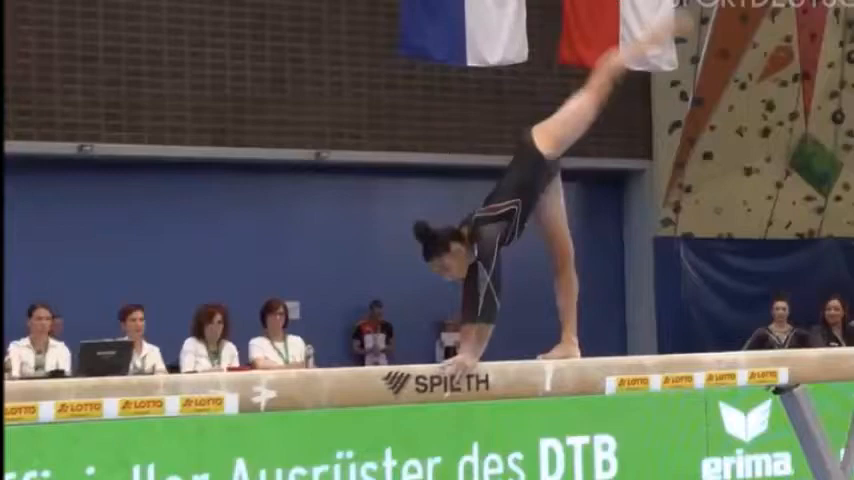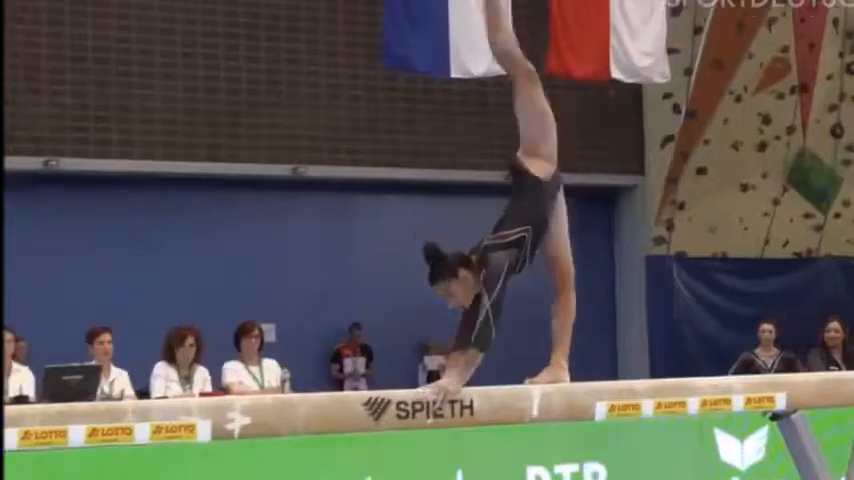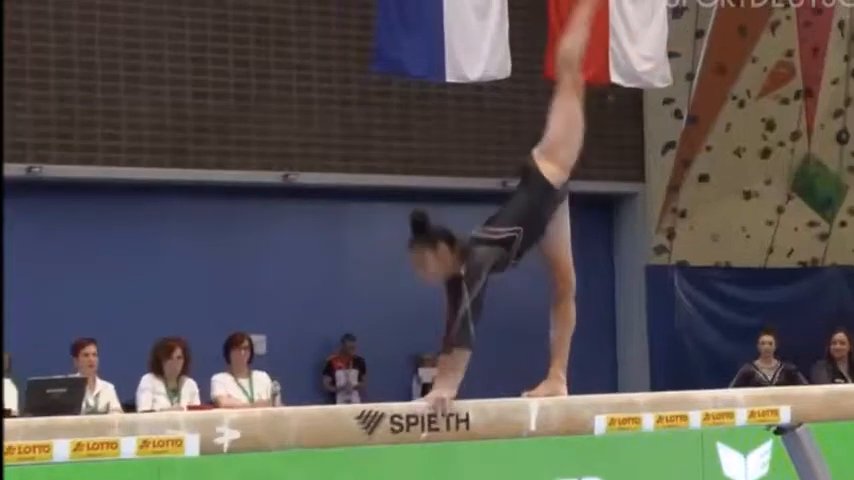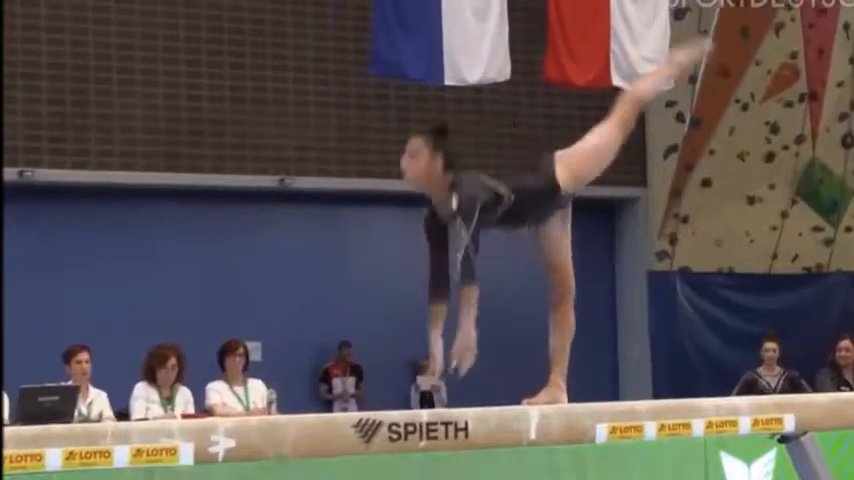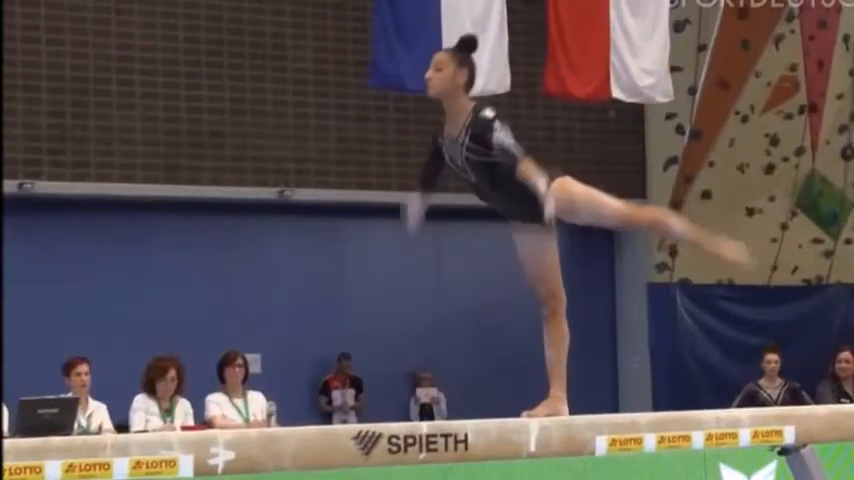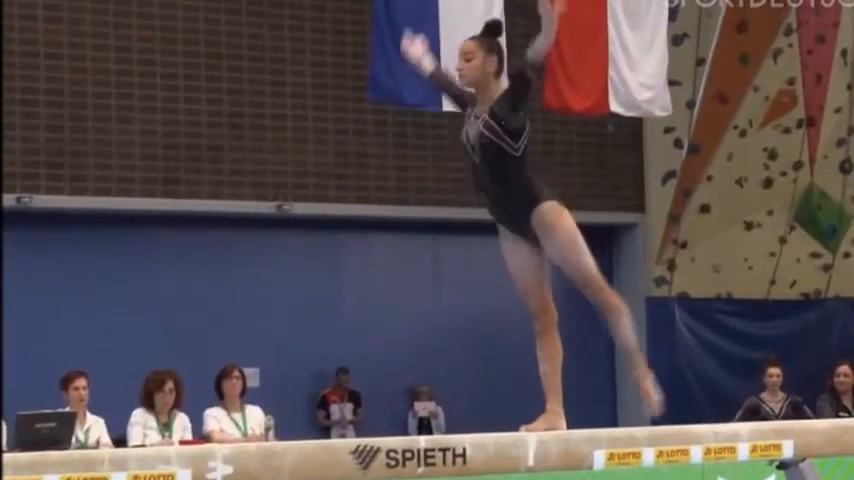
dt=0.2s
person 1, frame 1
left shoulder: (484, 239)
right shoulder: (469, 247)
left elbow: (488, 298)
right elbow: (474, 307)
left wrist: (469, 352)
right wrist: (467, 352)
left hip: (539, 151)
right hip: (539, 168)
right knee: (563, 260)
right ankle: (569, 341)
person 1, frame 2
left shoulder: (492, 268)
right shoulder: (470, 275)
left elbow: (479, 331)
right elbow: (469, 334)
left wrist: (454, 377)
right wrist: (453, 376)
left hip: (537, 173)
right hip: (539, 187)
right knee: (563, 282)
person 1, frame 3
left shoulder: (474, 260)
right shoulder: (460, 269)
left elbow: (466, 325)
right elbow: (457, 333)
left wrist: (446, 386)
right wrist: (447, 384)
left hip: (543, 175)
right hip: (541, 197)
right knee: (563, 288)
person 1, frame 4
left shoulder: (464, 200)
right shoulder: (435, 216)
left elbow: (465, 262)
right elbow: (440, 278)
left wrist: (467, 327)
right wrist: (434, 339)
left hip: (551, 181)
right hip: (541, 210)
right knee: (562, 295)
left ankle: (681, 59)
right ankle: (556, 387)
person 1, frame 5
left shoulder: (484, 120)
right shoulder: (444, 134)
left elbow: (513, 152)
right elbow: (431, 169)
left wrist: (539, 184)
right wrist: (418, 202)
left hip: (549, 198)
right hip: (524, 216)
right knee: (551, 303)
left ankle: (712, 244)
right ankle: (557, 397)
person 1, frame 6
left shoulder: (510, 105)
right shoulder: (473, 107)
left elbow: (530, 65)
right elbow: (447, 82)
right wrist: (423, 60)
left hip: (539, 210)
right hip: (509, 223)
left knee: (597, 290)
right knee: (541, 314)
left ankle: (641, 372)
right ankle: (553, 411)
